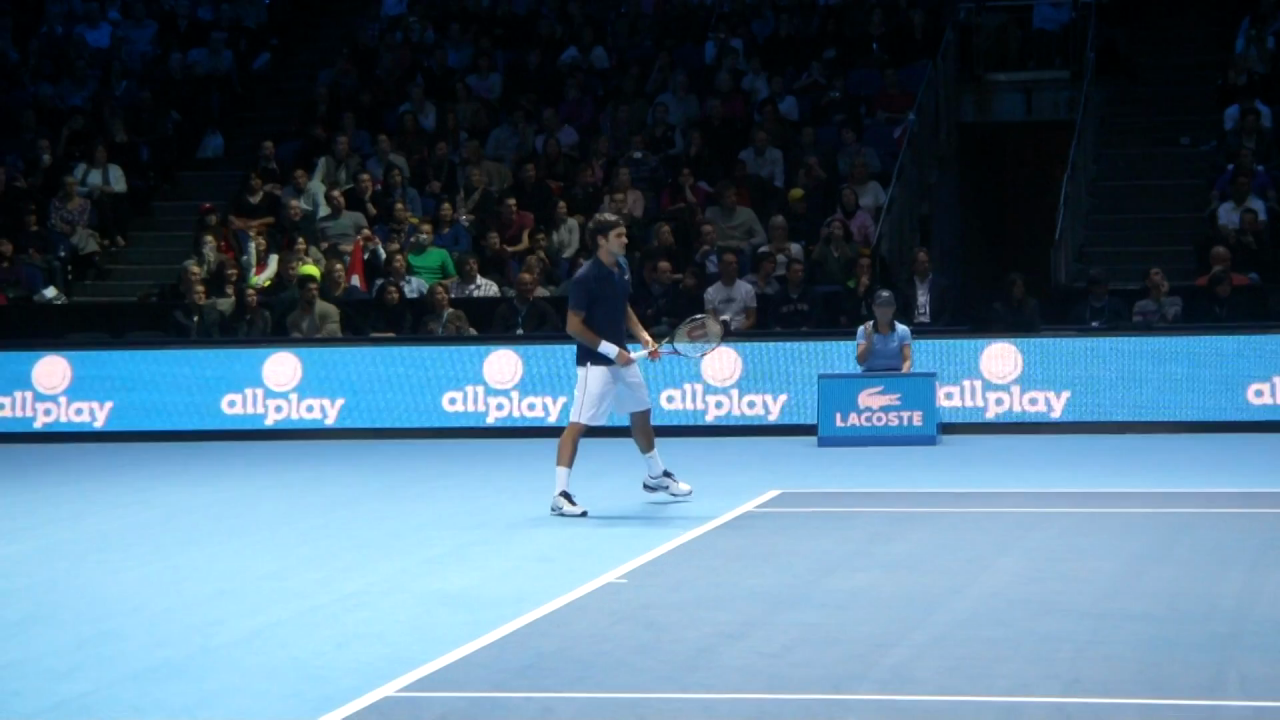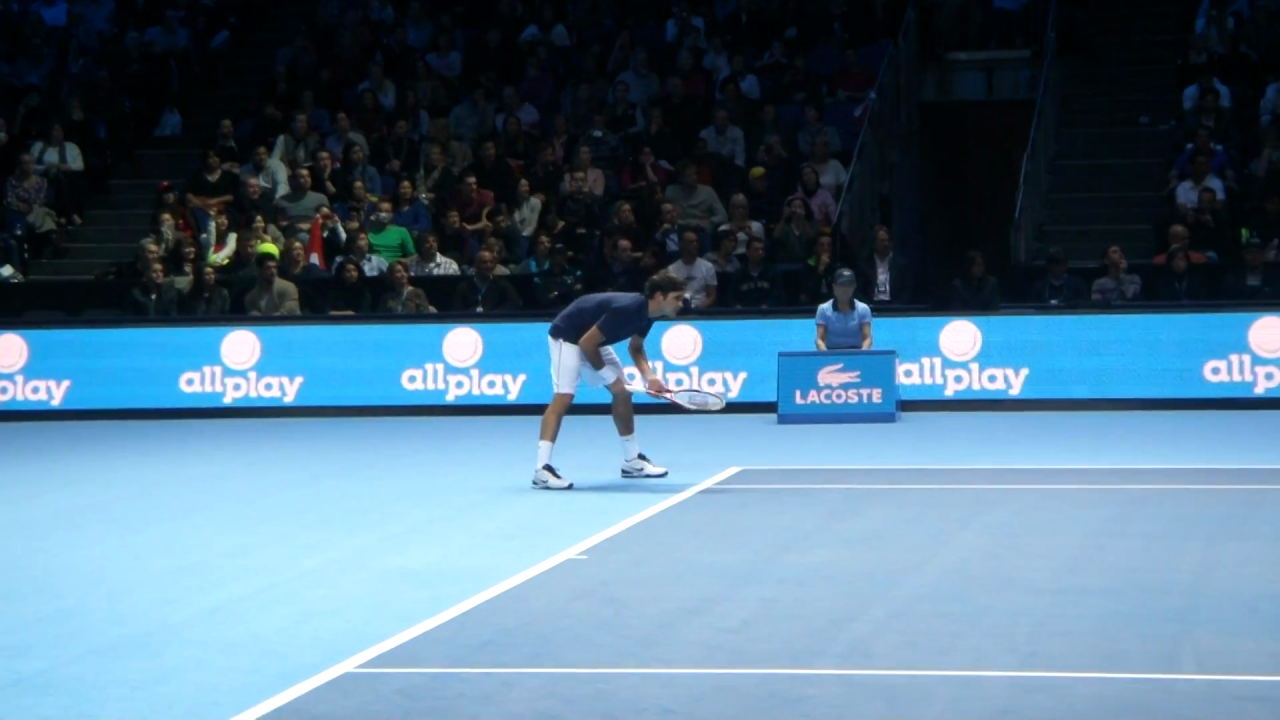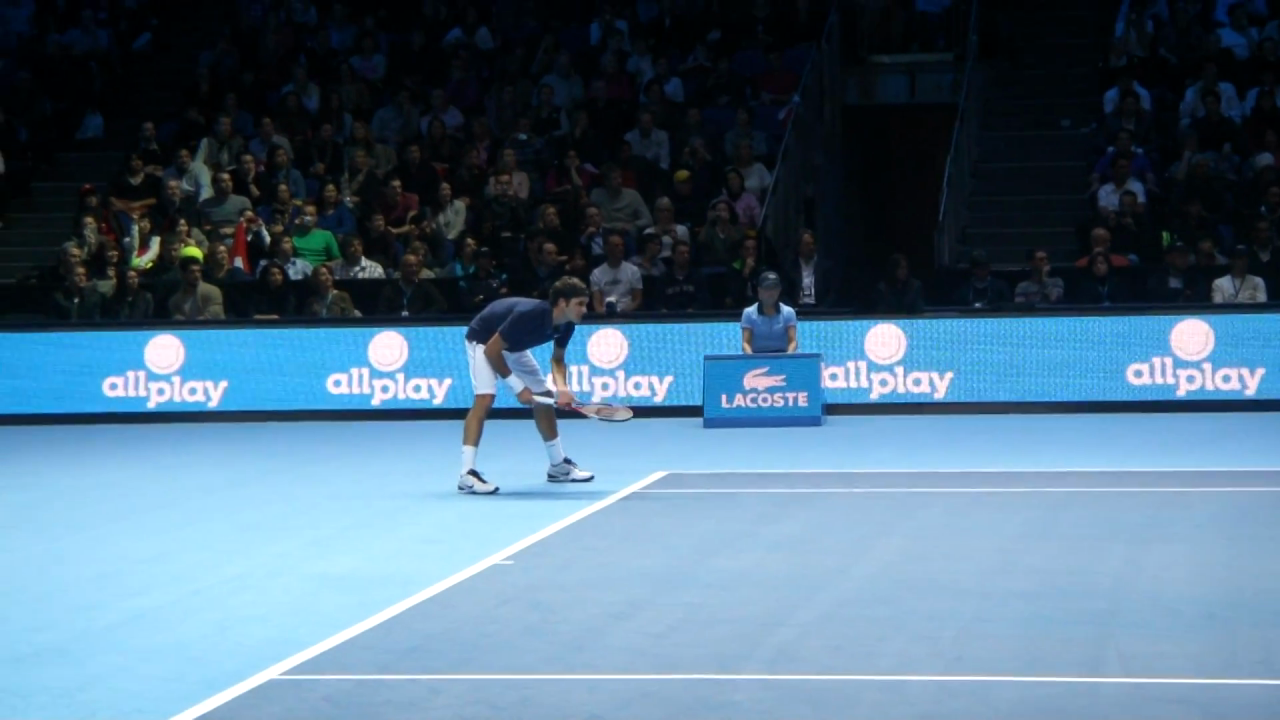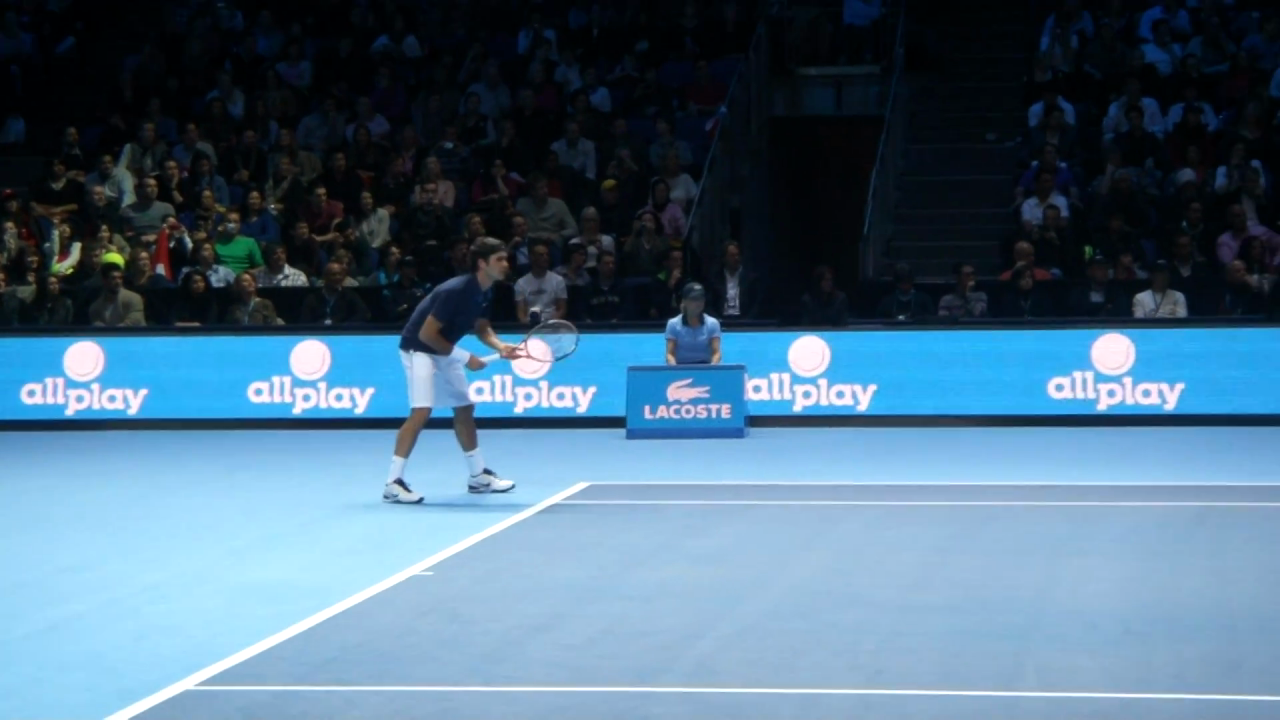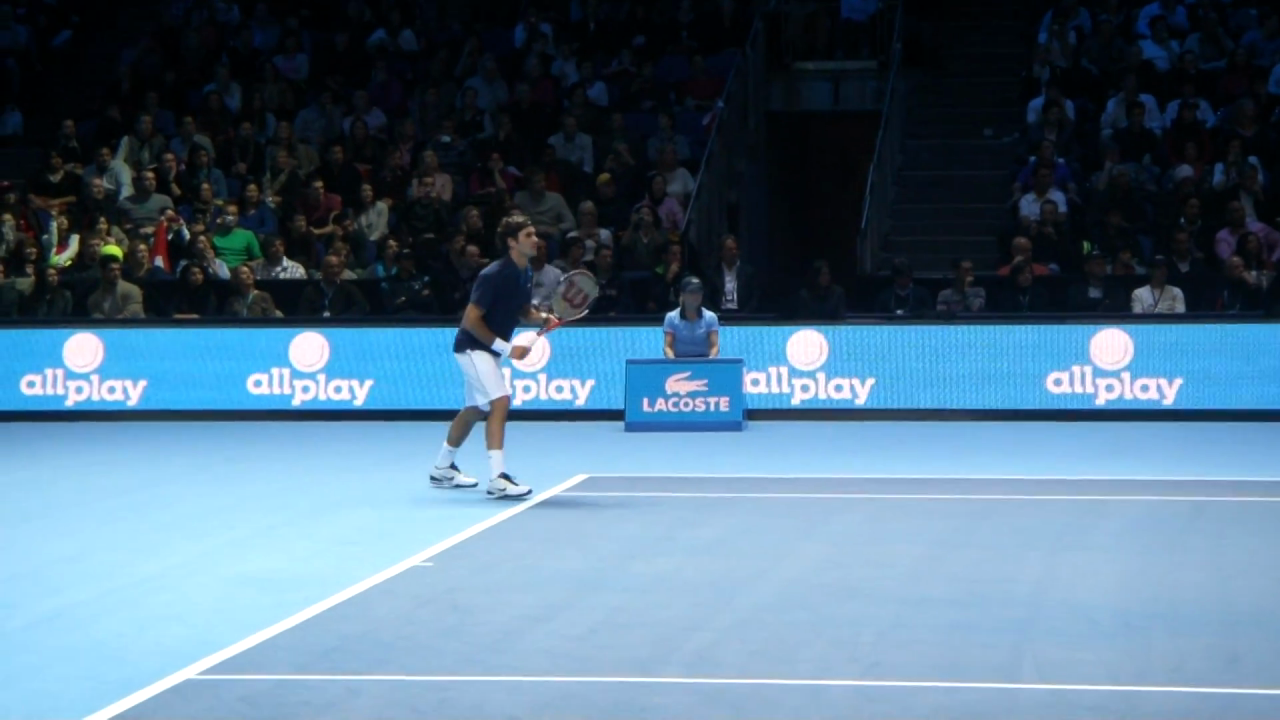
dt=0.7s
person 1, frame 1
left shoulder: (622, 268)
right shoulder: (586, 277)
right elbow: (573, 326)
left wrist: (643, 336)
right wrist: (611, 351)
left hip: (621, 358)
right hip: (596, 361)
left knee: (641, 414)
right knee: (579, 424)
left ankle: (656, 476)
right ankle: (560, 494)
person 1, frame 2
left shoulder: (647, 313)
right shoulder: (626, 309)
left elbow: (635, 348)
right elbow: (586, 343)
left wrist: (649, 376)
right wrist: (611, 377)
left hip: (594, 342)
right hip: (567, 336)
left knee: (623, 392)
right knee: (564, 397)
left ankle: (632, 461)
right ankle: (542, 469)
person 1, frame 3
left shoulder: (566, 324)
right shoulder: (528, 315)
left elbow: (557, 360)
right elbow: (491, 350)
left wrist: (562, 388)
right wrist: (518, 387)
left hip: (514, 347)
right hip: (484, 340)
left knee: (544, 397)
right knee: (485, 399)
left ankle: (558, 465)
right ankle: (467, 474)
person 1, frame 4
left shoulder: (484, 292)
right shoulder: (456, 291)
left elbow: (481, 328)
right elbow: (426, 334)
left wrist: (501, 347)
right wrist: (464, 358)
left hip: (444, 349)
right hip: (419, 348)
left knee: (464, 409)
right knee: (421, 412)
left ankle: (479, 476)
right ankle: (393, 483)
person 1, frame 5
left shoulder: (525, 273)
right shoulder: (493, 275)
left elbow: (524, 312)
right elbow: (470, 320)
left wrist: (543, 318)
right wrist: (505, 347)
left hip: (491, 350)
right hip: (473, 348)
left knee: (476, 410)
right knee: (500, 403)
left ankle: (442, 468)
right ankle: (497, 478)
